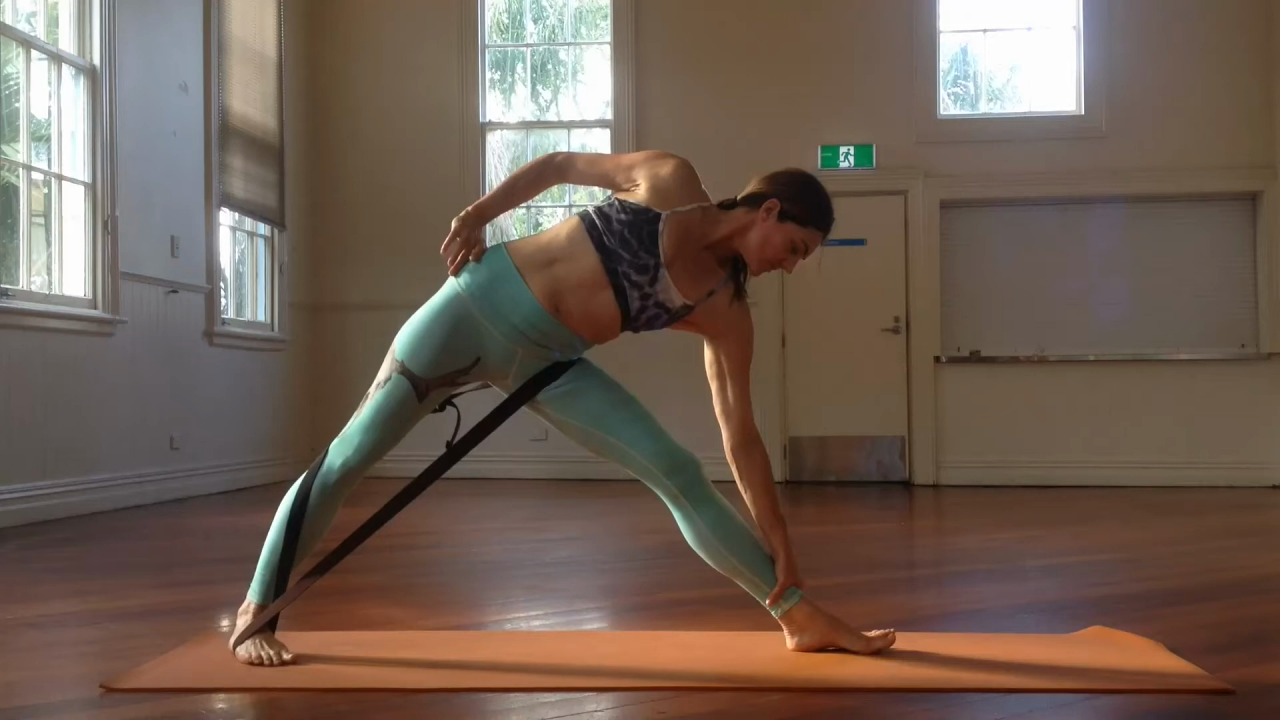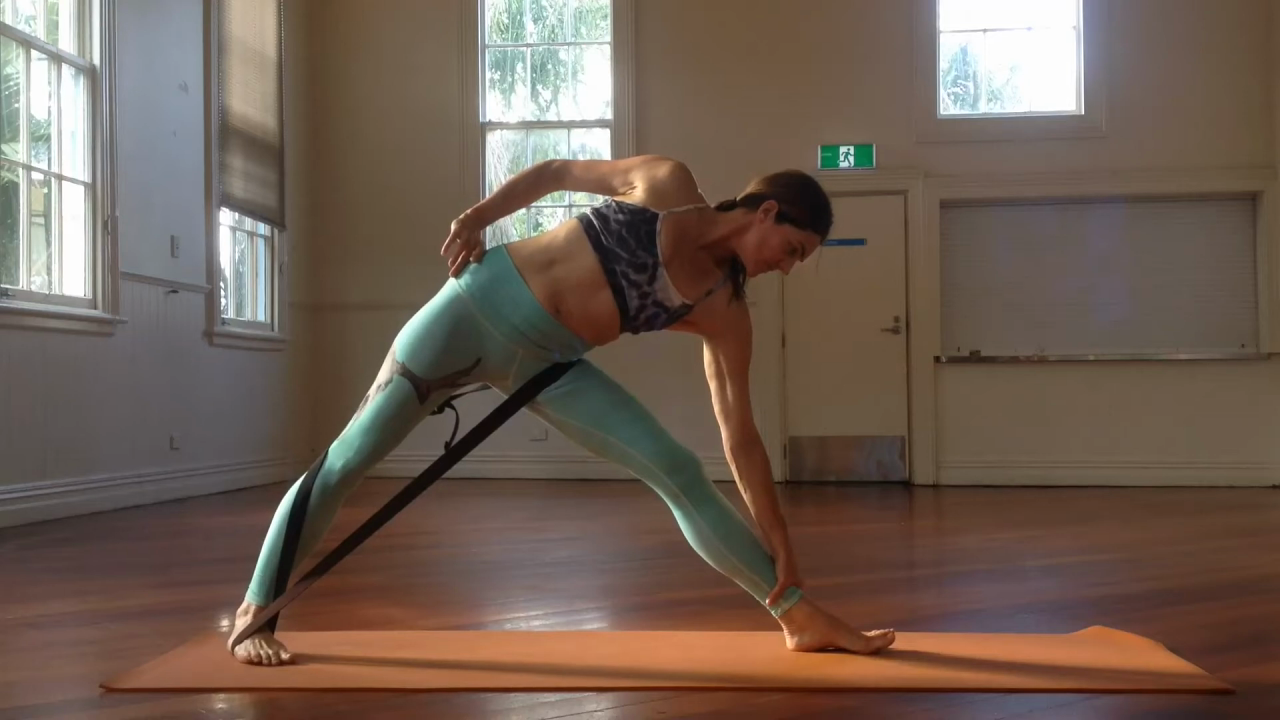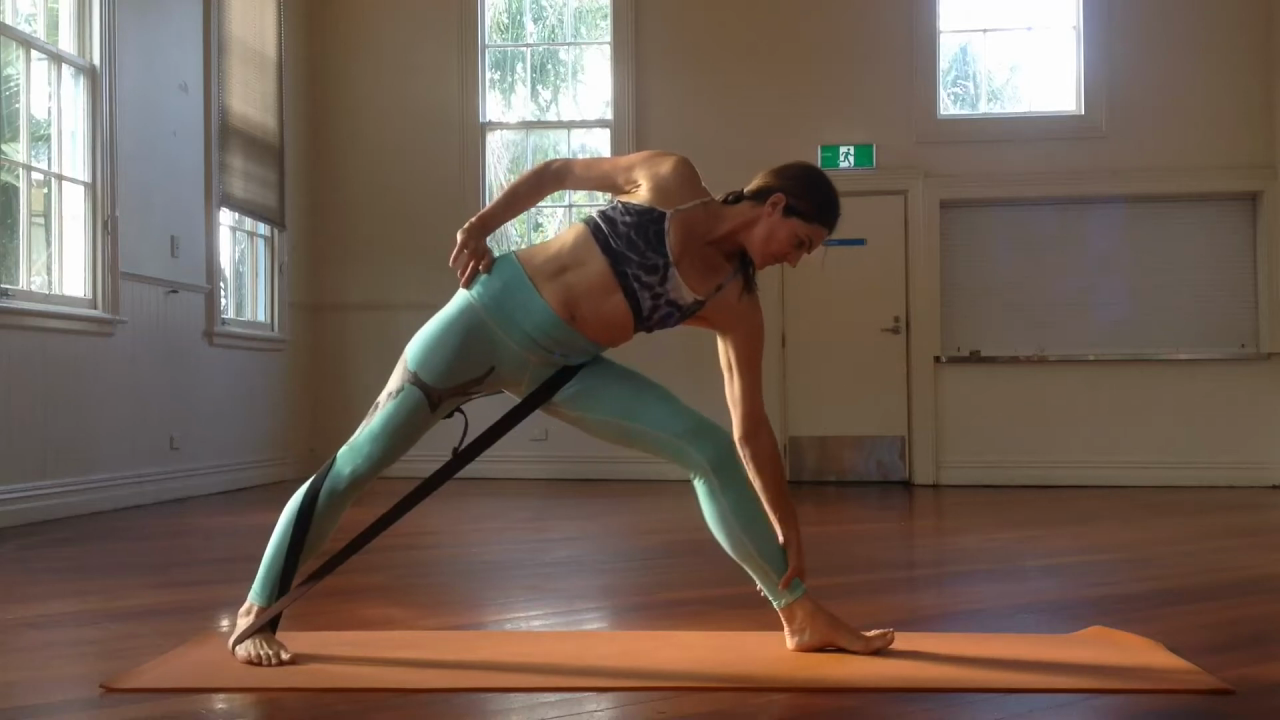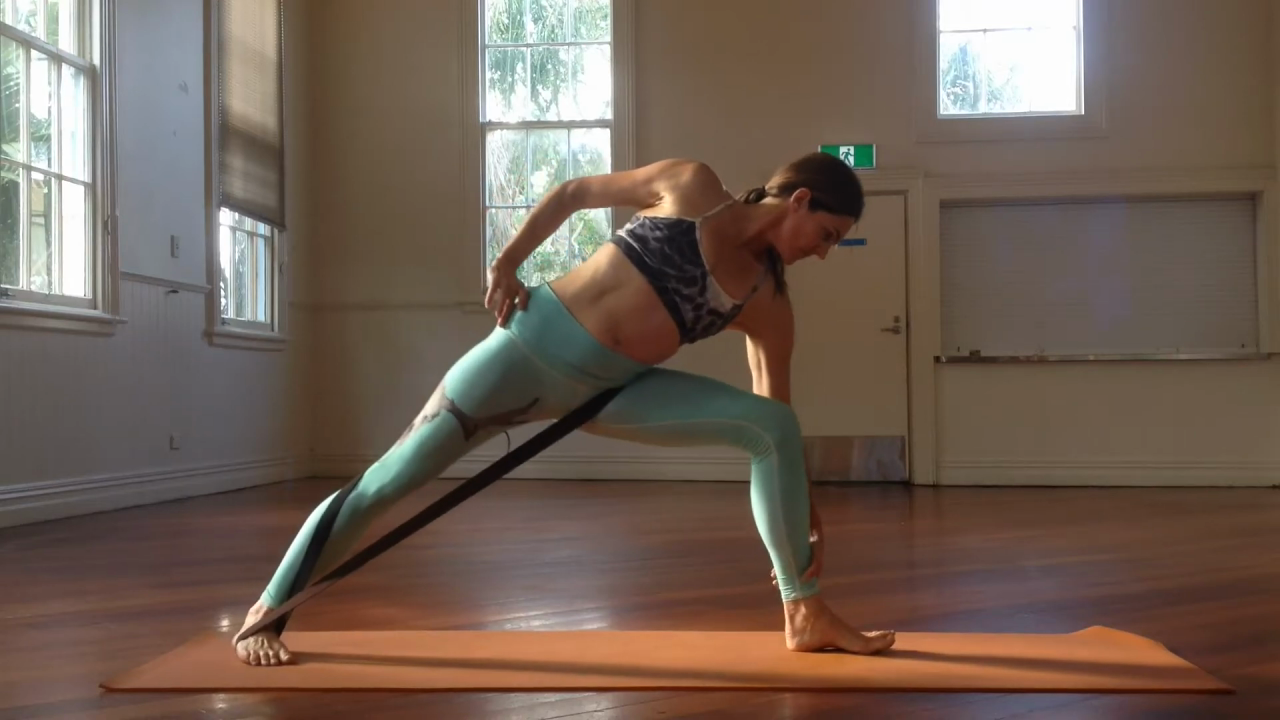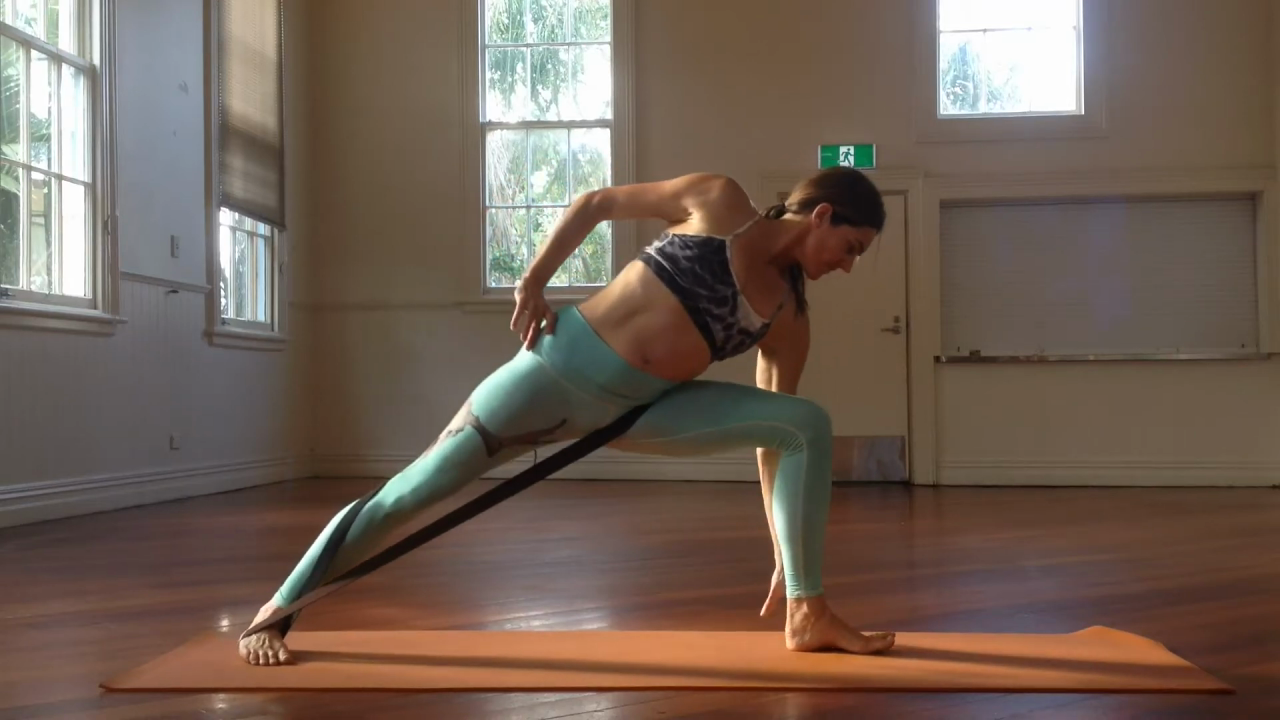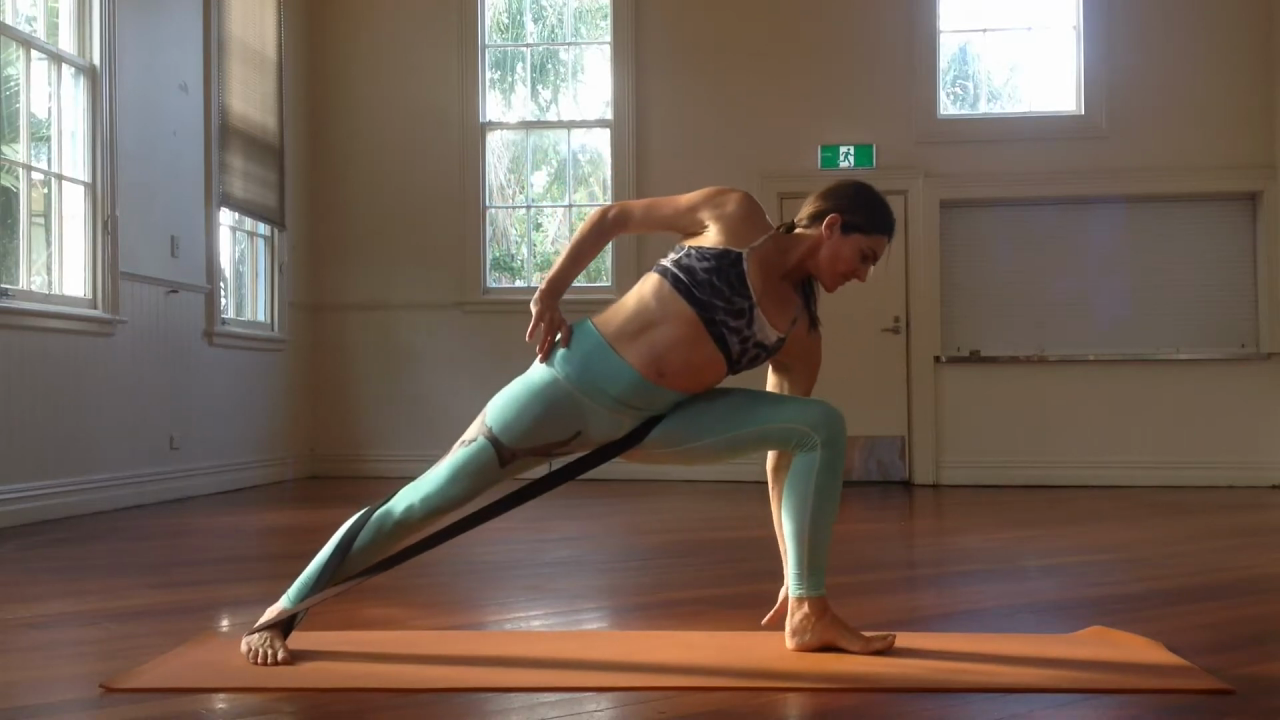
dt=0.5s
person 1, frame 1
left shoulder: (725, 311)
right shoulder: (670, 180)
left elbow: (741, 437)
right elbow: (558, 164)
left wrist: (779, 543)
right wrist: (477, 214)
left hip: (546, 361)
right hip: (475, 304)
left knee: (678, 474)
right knee: (346, 459)
left ankle: (799, 617)
right ankle: (255, 611)
person 1, frame 2
left shoulder: (724, 311)
right shoulder: (666, 183)
left elbow: (741, 437)
right elbow: (556, 172)
left wrist: (779, 543)
right wrist: (476, 217)
left hip: (545, 361)
right hip: (476, 306)
left knee: (679, 471)
right knee: (348, 459)
left ankle: (798, 616)
right ankle: (253, 611)
person 1, frame 3
left shoulder: (735, 306)
right shoulder: (671, 178)
left elbow: (752, 426)
right elbow: (557, 170)
left wrist: (787, 526)
right wrist: (480, 225)
left hip: (561, 366)
right hip: (490, 313)
left knee: (709, 447)
right knee: (355, 466)
left ankle: (799, 614)
right ankle: (255, 613)
person 1, frame 4
left shoulder: (768, 305)
right shoulder: (691, 186)
left elbow: (777, 413)
right elbow: (574, 192)
left wrist: (808, 521)
right wrist: (507, 260)
left hip: (606, 389)
right hip: (528, 345)
left knee: (773, 429)
right knee: (384, 484)
left ankle: (804, 613)
right ankle: (266, 613)
person 1, frame 5
left shoulder: (789, 322)
right shoulder: (719, 201)
left elbow: (773, 437)
right elbow: (597, 202)
left wrist: (786, 554)
right wrist: (532, 281)
left hip: (633, 410)
right hip: (559, 365)
left knee: (808, 423)
right knee: (406, 496)
left ankle: (808, 615)
right ankle: (276, 611)
person 1, frame 6
left shoulder: (801, 336)
right shoulder: (735, 215)
left elbow: (784, 448)
right elbow: (613, 217)
left wrist: (793, 569)
right wrist: (549, 292)
left hip: (647, 422)
right hip: (574, 377)
left knee: (822, 426)
right knee: (421, 503)
left ankle: (808, 613)
right ankle: (283, 610)
